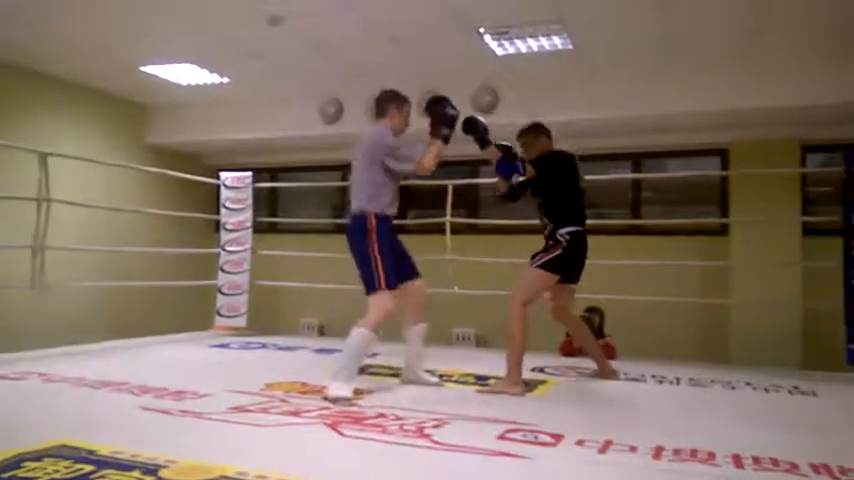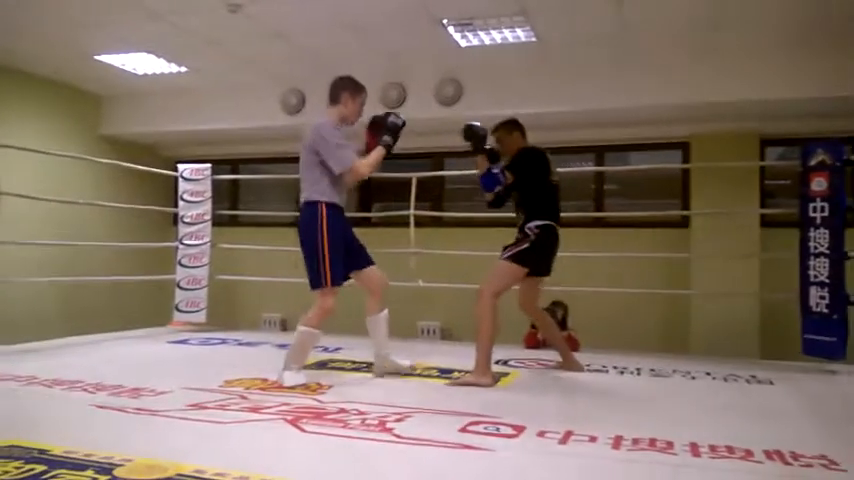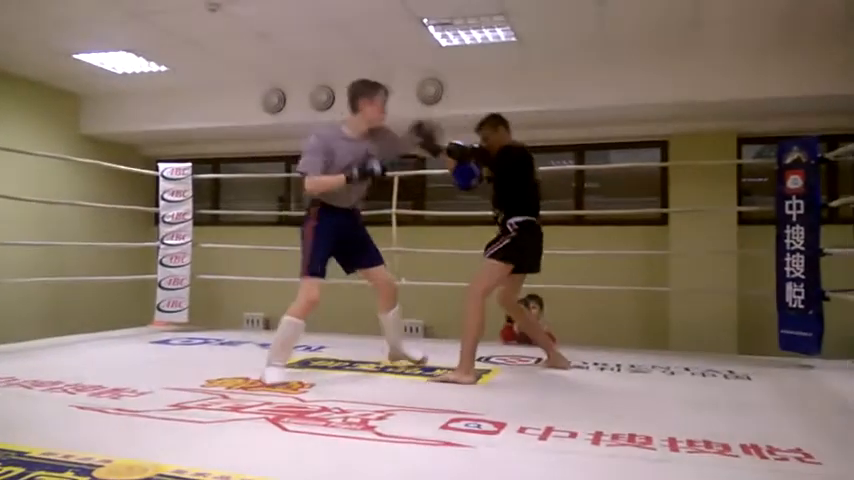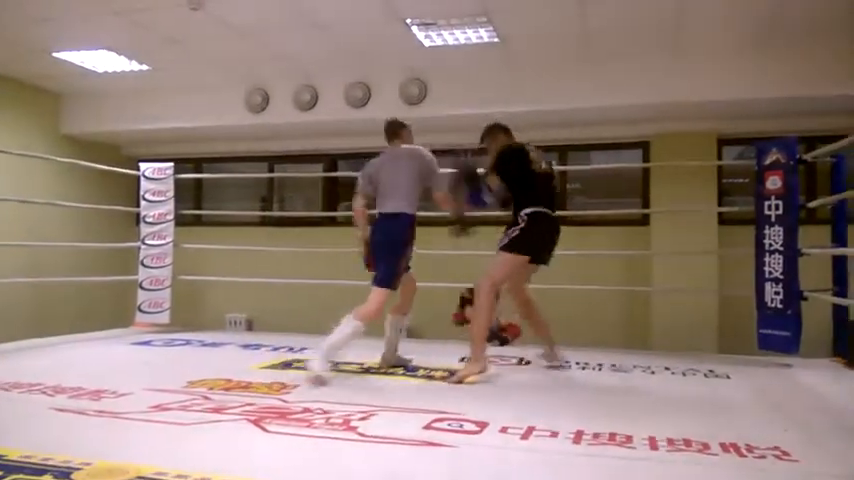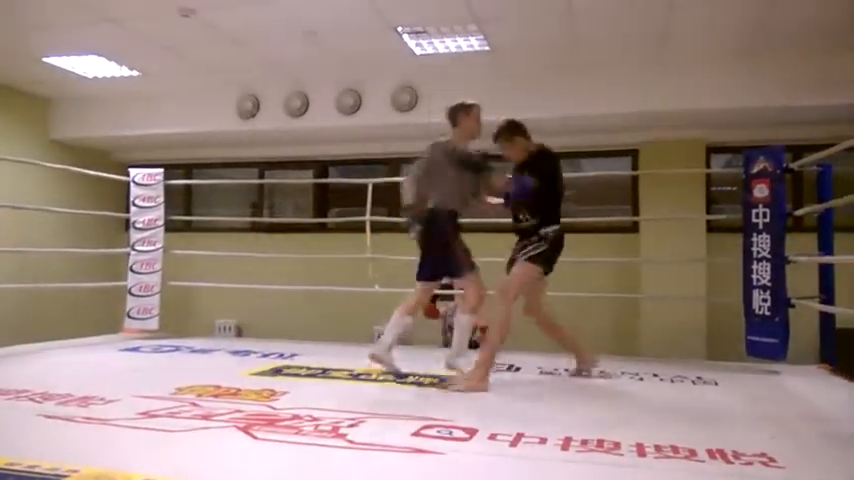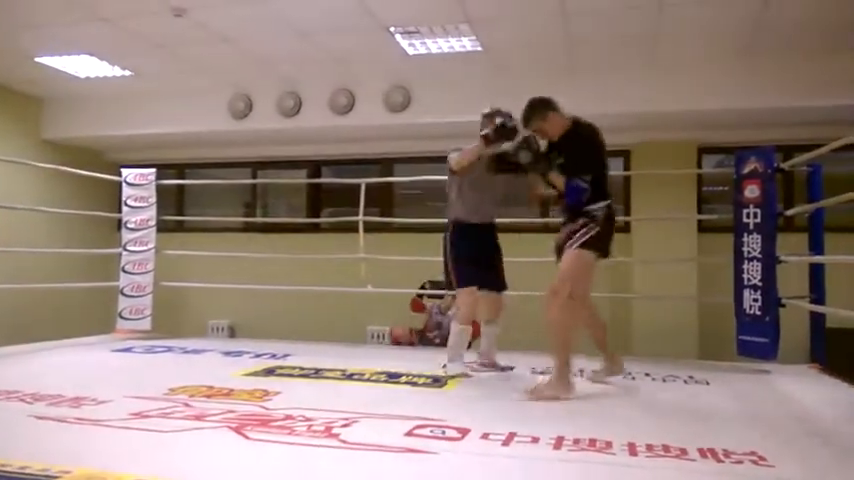
dt=0.4s
person 1, frame 1
left shoulder: (376, 142)
right shoulder: (382, 138)
left elbow: (414, 163)
right elbow: (425, 167)
left wrist: (437, 130)
right wrist: (444, 132)
left hip: (380, 227)
right hip: (370, 226)
left knee: (417, 295)
right knee: (383, 306)
left ankle: (412, 370)
right ankle: (341, 380)
person 1, frame 2
left shoulder: (332, 133)
right shoulder: (324, 130)
left elbow: (348, 178)
right elbow: (360, 171)
left wrist: (376, 141)
right wrist: (387, 140)
left hip: (335, 218)
right hip: (321, 217)
left knee: (376, 282)
right knee: (326, 302)
left ankle: (383, 359)
right ankle: (291, 368)
person 1, frame 3
left shoulder: (377, 136)
right shoulder: (323, 137)
left elbow: (408, 151)
right elbow: (311, 186)
right wrist: (354, 175)
left hip: (350, 219)
right hip: (322, 218)
left knee: (386, 284)
right knee: (309, 295)
left ankle: (397, 348)
right ankle: (275, 363)
person 1, frame 4
left shoulder: (374, 165)
right shoulder: (420, 154)
left elbow: (359, 205)
right elbow: (440, 195)
left wrist: (366, 239)
left hip: (381, 228)
right hip: (400, 228)
left knee: (409, 287)
right knee: (375, 305)
left ankle: (390, 354)
right ankle: (321, 358)
person 1, frame 5
left shoulder: (467, 156)
right shoulder: (440, 150)
left elbow: (493, 187)
right elbow: (411, 183)
left wrist: (483, 170)
right wrist: (417, 219)
left hip: (444, 227)
right hip: (437, 225)
left knee: (421, 295)
right knee: (475, 291)
left ankle: (383, 349)
right ankle: (456, 356)
person 1, frame 6
right shoulder: (462, 155)
right elbow: (456, 163)
right wrist: (488, 139)
left hip: (487, 233)
right hip: (461, 233)
left knee: (495, 304)
right knee: (468, 303)
left ankle: (486, 356)
right ankle: (453, 361)
person 2, frame 1
left shoulder: (559, 159)
right shoulder: (544, 173)
left elbow: (513, 171)
right elbow: (507, 193)
left wrist: (484, 142)
right wrist: (505, 165)
left hip: (565, 242)
right hip: (567, 244)
left knee: (518, 301)
right knee: (561, 310)
left ankle: (512, 380)
right ankle: (604, 366)
person 2, frame 2
left shoulder: (531, 155)
right shoulder: (521, 169)
left elbow: (491, 183)
right elbow: (493, 200)
left wrist: (479, 151)
right wrist: (489, 164)
left hip: (536, 235)
right hip: (541, 237)
left knee: (487, 293)
right knee: (528, 304)
left ankle: (482, 371)
right ankle: (569, 359)
person 2, frame 3
left shoulder: (513, 153)
right shoulder: (512, 157)
left elbow: (467, 178)
right elbow: (472, 176)
left wrist: (444, 153)
right wrist: (471, 158)
left hip: (517, 231)
right hip: (526, 234)
left knee: (476, 292)
right knee: (507, 300)
left ankle: (465, 369)
right ankle: (554, 356)
person 2, frame 4
left shoulder: (509, 152)
right shoulder: (535, 159)
left elbow: (496, 187)
left hip: (531, 224)
right hip: (547, 226)
left knee: (486, 286)
right knee: (515, 289)
left ankle: (476, 361)
right ankle: (551, 349)
person 2, frame 5
left shoulder: (544, 159)
right shoulder: (527, 164)
left elbow: (529, 191)
right elbow: (515, 200)
left hip: (544, 238)
right hip: (529, 239)
left knee: (506, 295)
right knee: (533, 307)
left ankle: (479, 374)
right ankle: (583, 358)
person 2, frame 6
left shoulder: (584, 137)
right shoulder: (560, 139)
left elbow: (578, 194)
left wrist: (545, 171)
left hip: (593, 217)
right hip: (578, 219)
left knee: (558, 292)
right knee: (577, 297)
left ankle: (560, 380)
right ankle: (610, 360)
